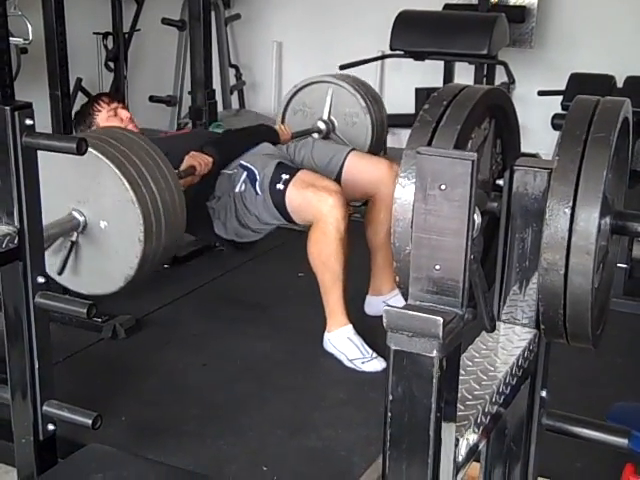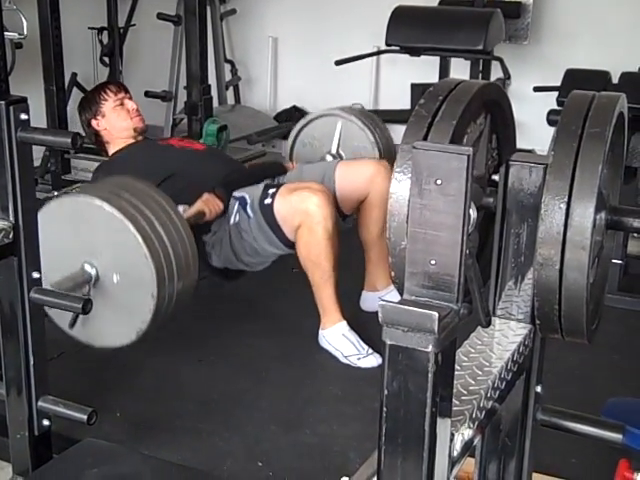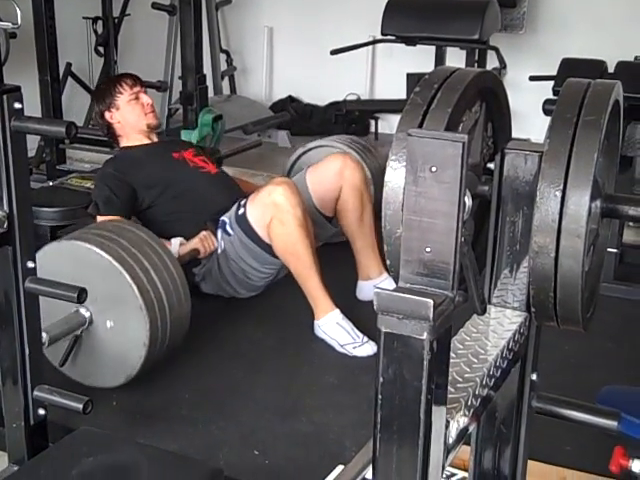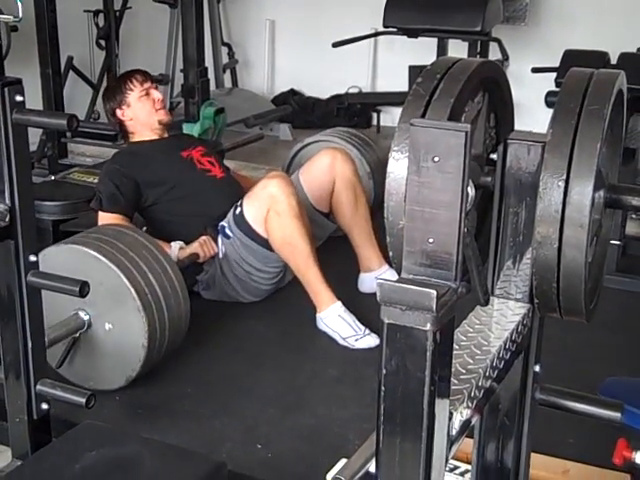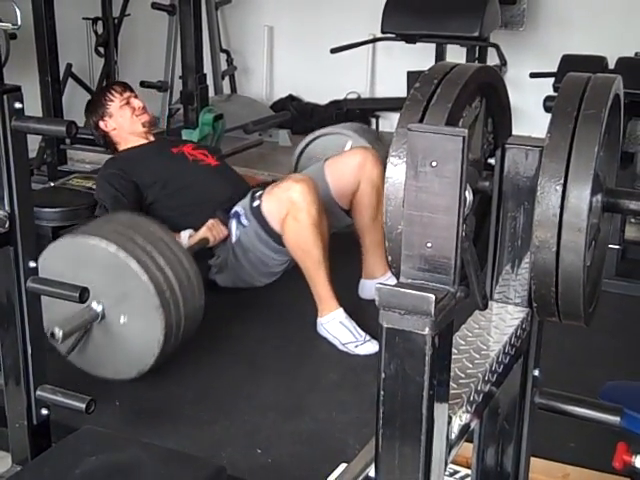
dt=0.4s
person 1, frame 1
left shoulder: (159, 146)
left wrist: (274, 133)
right wrist: (183, 174)
right hip: (235, 183)
left knee: (385, 174)
right knee: (329, 202)
left ankle: (383, 293)
right ankle: (338, 331)
person 1, frame 2
left shoulder: (169, 143)
right shoulder: (111, 173)
left wrist: (284, 169)
right wrist: (186, 213)
left hip: (265, 190)
right hip: (230, 220)
left knee: (374, 173)
right knee: (314, 201)
left ankle: (378, 290)
right ankle: (332, 327)
person 1, frame 3
left shoulder: (181, 147)
right shoulder: (117, 172)
right wrist: (177, 246)
left hip: (257, 227)
right hip: (220, 255)
left knee: (341, 166)
right knee: (279, 194)
left ankle: (373, 279)
right ankle: (327, 318)
person 1, frame 4
left shoulder: (191, 142)
right shoulder: (123, 167)
left wrist: (289, 195)
right wrist: (177, 251)
left hip: (274, 244)
right hip: (222, 260)
left knee: (333, 161)
right knee: (275, 188)
left ankle: (375, 272)
right ankle: (329, 310)
person 1, frame 5
left shoulder: (179, 144)
right shoulder: (118, 173)
left wrist: (282, 183)
right wrist: (187, 239)
right hip: (232, 241)
left knee: (362, 161)
right knee: (297, 193)
left ankle: (376, 278)
right ankle: (330, 315)
